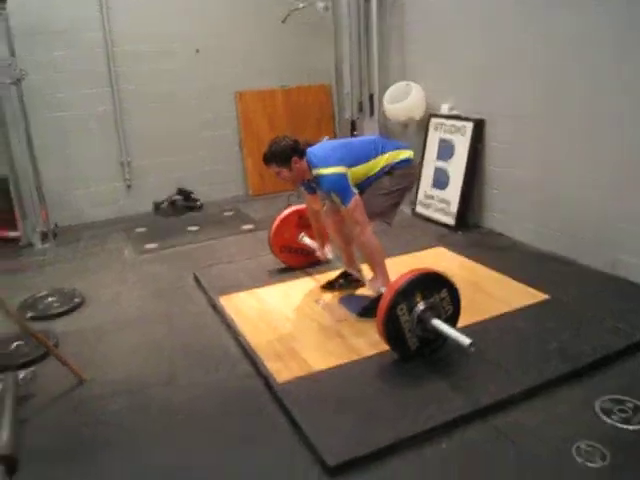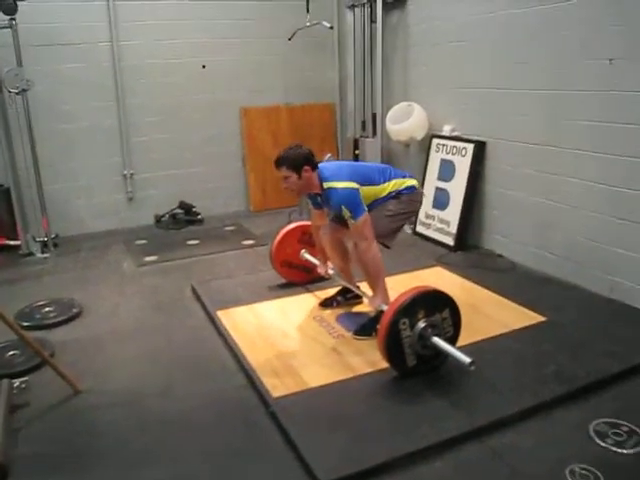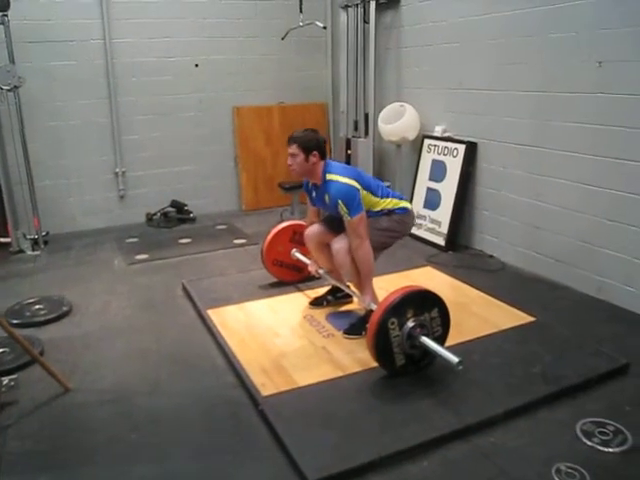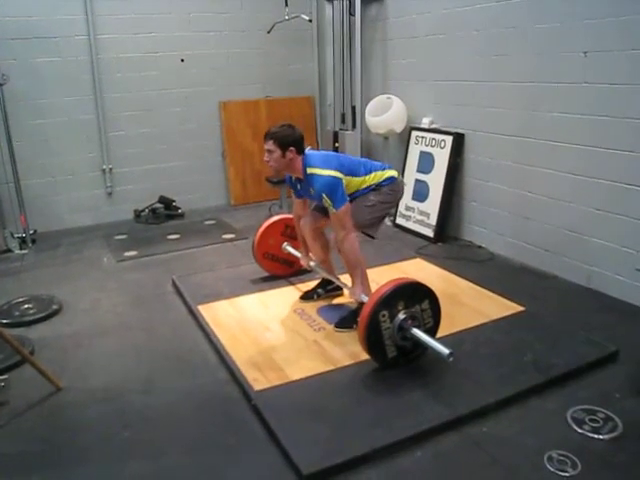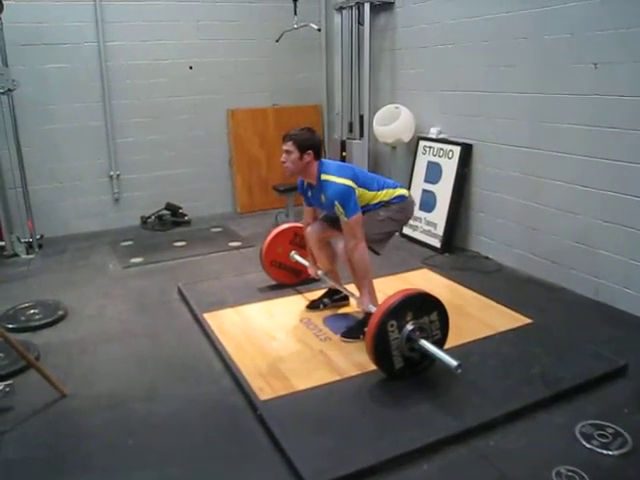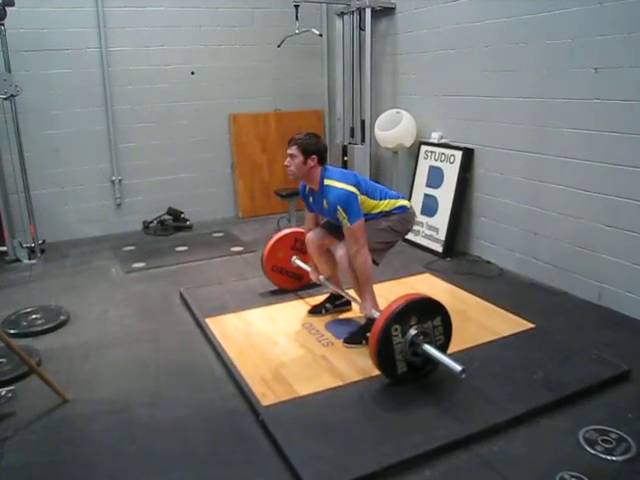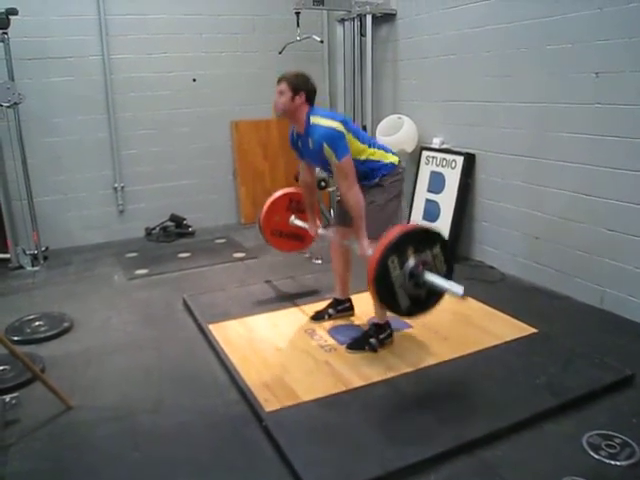
dt=0.7s
person 1, frame 1
left shoulder: (330, 175)
right shoulder: (306, 166)
left elbow: (360, 226)
right elbow: (314, 209)
left wrist: (378, 278)
right wrist: (321, 245)
left hip: (398, 166)
right hip: (376, 163)
left knee: (354, 225)
right knee: (330, 215)
right ankle: (352, 273)
person 1, frame 2
left shoulder: (341, 191)
right shoulder: (313, 183)
left elbow: (367, 243)
right elbow: (318, 225)
left wrist: (379, 295)
right wrist: (323, 261)
left hip: (403, 194)
right hip: (377, 193)
left knee: (359, 243)
right knee: (329, 233)
left ankle: (384, 310)
right ankle: (350, 290)
person 1, frame 3
left shoulder: (340, 187)
right shoulder: (311, 181)
left elbow: (360, 242)
right elbow: (312, 220)
left wrist: (367, 293)
right wrist: (314, 260)
left hip: (394, 214)
right hip: (364, 213)
left knee: (341, 249)
right knee: (312, 235)
left ankle: (374, 312)
right ankle: (341, 290)
person 1, frame 4
left shoulder: (323, 179)
right shoulder: (294, 173)
left elbow: (345, 233)
right elbow: (299, 214)
left wrist: (357, 284)
right wrist: (304, 253)
left hip: (383, 185)
right hip: (357, 188)
left knee: (339, 238)
right knee: (309, 224)
left ankle: (366, 304)
right ankle: (330, 283)
person 1, frame 5
left shoulder: (336, 187)
right shoulder: (305, 181)
left elbow: (355, 243)
right elbow: (309, 223)
left wrist: (365, 295)
right wrist: (312, 262)
left hip: (394, 203)
right hip: (365, 204)
left knee: (345, 248)
right knee: (314, 234)
left ankle: (373, 315)
right ankle: (337, 292)
person 1, frame 6
left shoulder: (339, 193)
right shoulder: (307, 187)
left elbow: (358, 250)
right elbow: (310, 228)
left wrist: (367, 300)
right wrist: (313, 268)
left hip: (395, 214)
right hip: (364, 213)
left knee: (344, 256)
right knee: (314, 240)
left ankle: (375, 319)
right ankle: (339, 297)
person 1, frame 7
left shoulder: (326, 131)
right shoulder: (297, 134)
left elbow: (350, 186)
right elbow: (307, 179)
left wrist: (363, 238)
right wrist: (311, 218)
left hip: (384, 176)
right hip: (356, 181)
left knee: (367, 250)
right knee: (338, 237)
left ankle: (381, 326)
right ankle: (342, 302)
